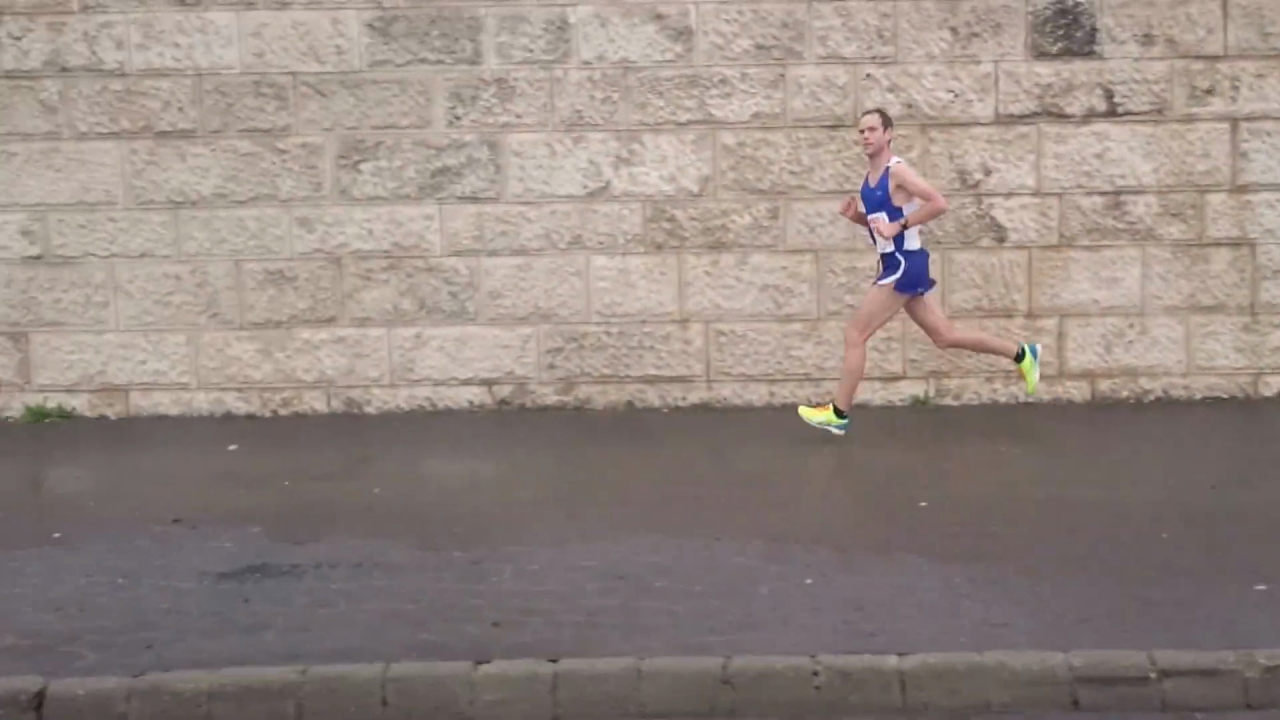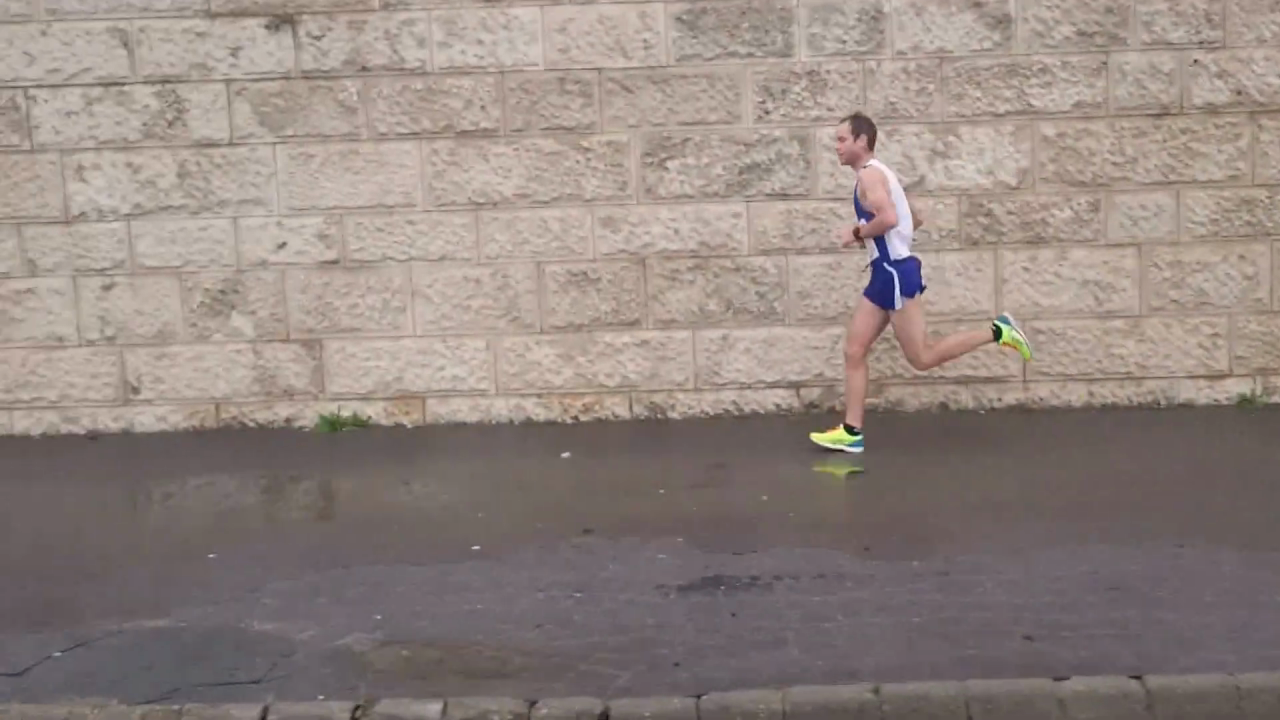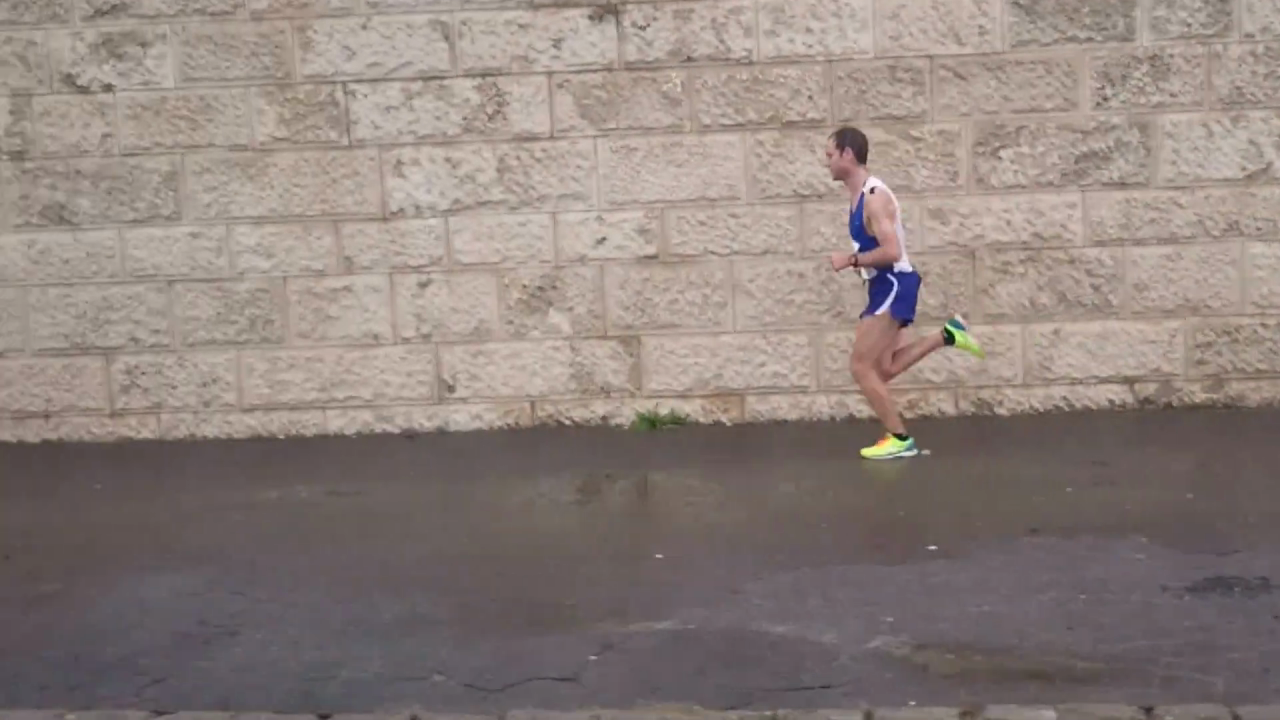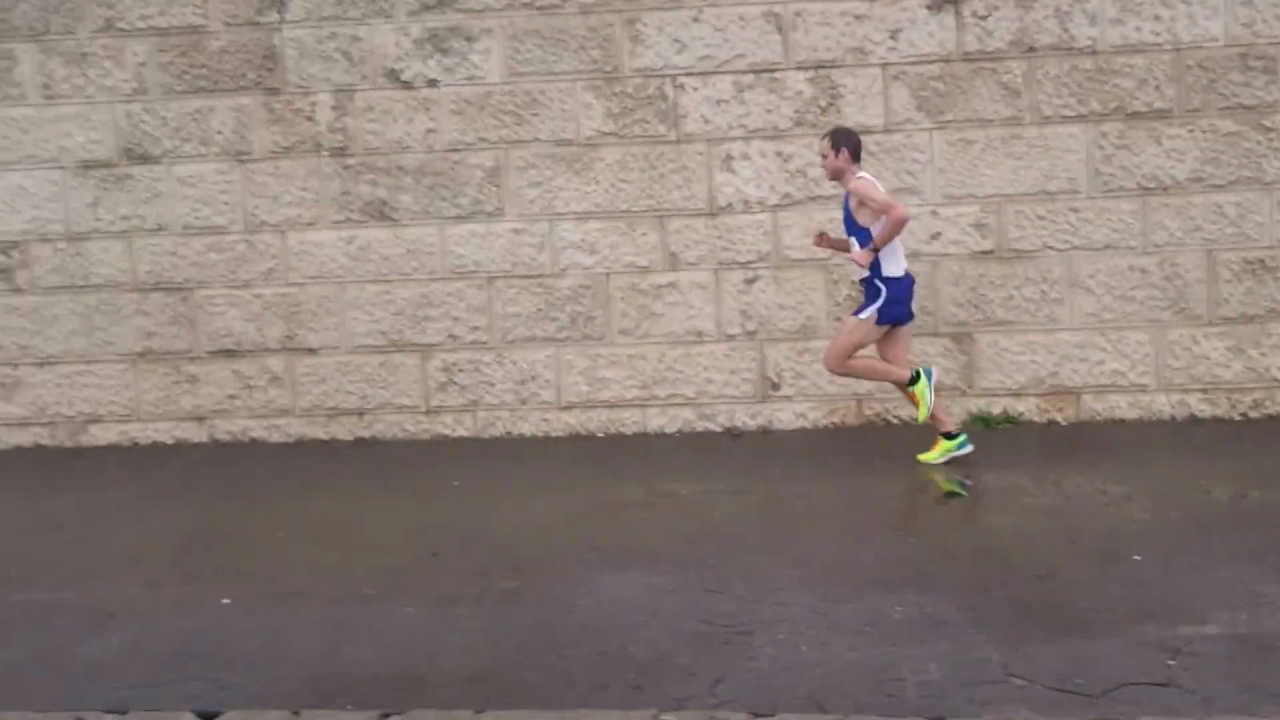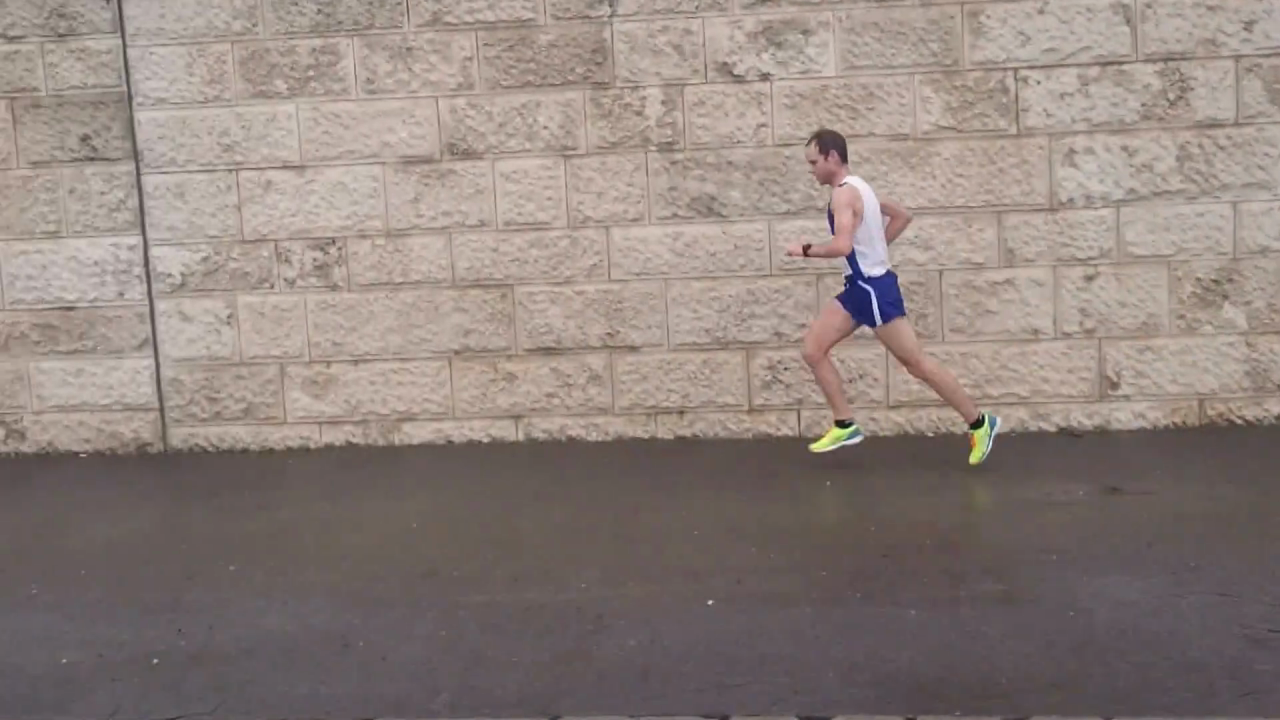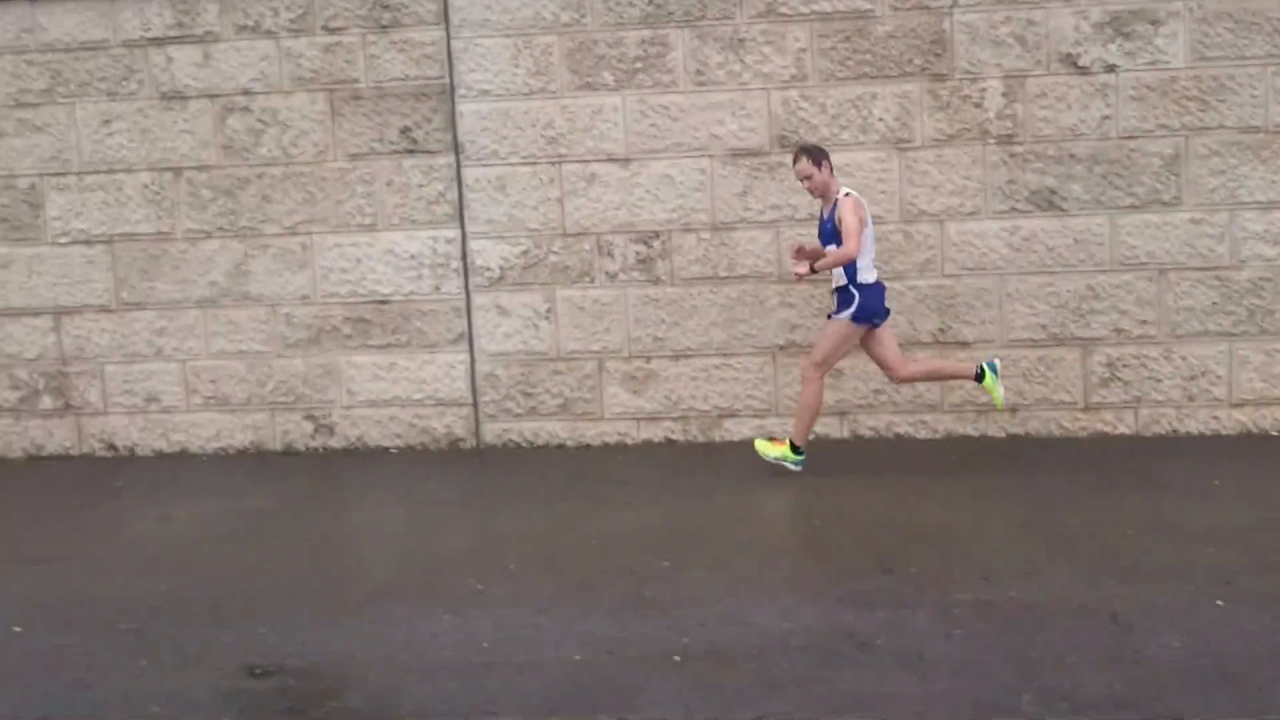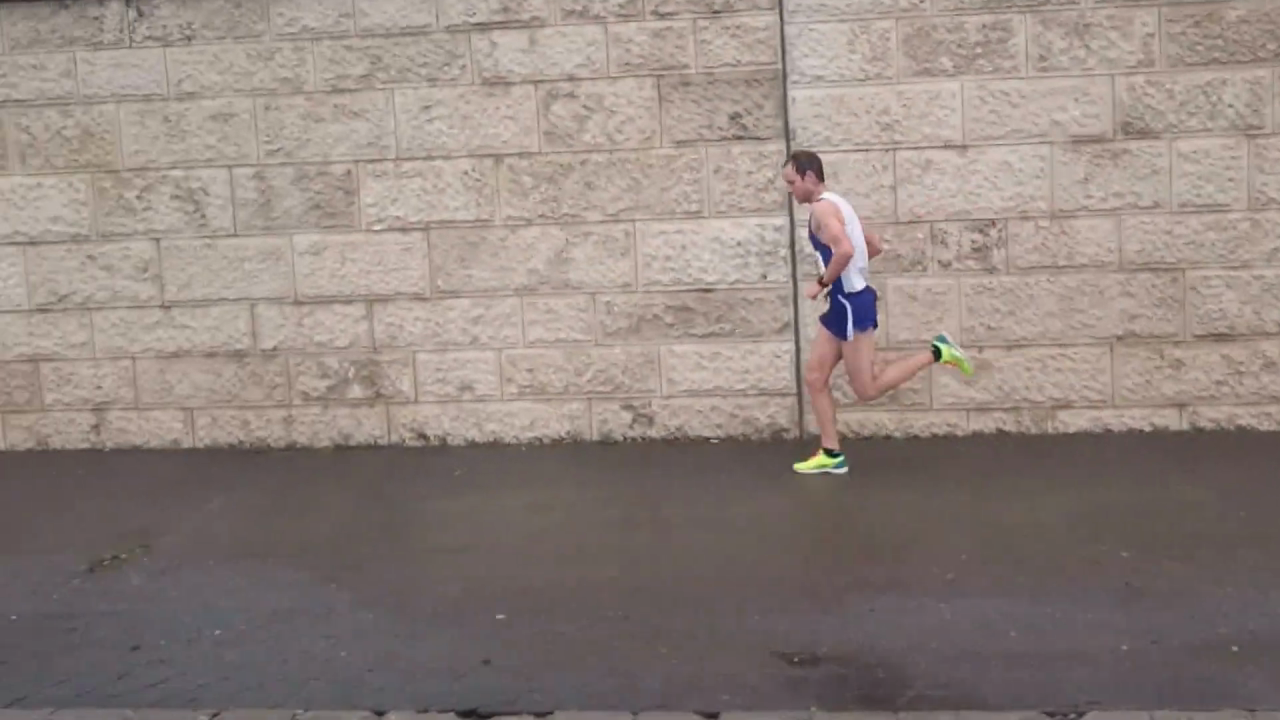
dt=0.4s
person 1, frame 1
left shoulder: (899, 170)
right shoulder: (872, 176)
left elbow: (940, 203)
right elbow: (871, 221)
left wrist: (898, 227)
right wrist: (851, 214)
left hip: (904, 264)
right hip: (895, 265)
left knee: (854, 333)
right knee: (943, 336)
left ankle: (838, 413)
right ankle: (1021, 354)
person 1, frame 2
left shoulder: (869, 175)
right shoulder: (876, 176)
left elbow: (890, 219)
right elbow: (904, 220)
left wrist: (856, 233)
right wrist: (865, 238)
left hip: (897, 274)
right hip: (886, 273)
left knee: (922, 357)
right knee: (853, 353)
left ankle: (997, 332)
right ankle: (850, 432)
person 1, frame 3
left shoulder: (875, 196)
right shoulder: (863, 192)
left elbow: (893, 252)
left wrist: (850, 260)
right wrist: (856, 258)
left hip: (893, 288)
right hip: (884, 288)
left knee: (860, 366)
right knee: (881, 371)
left ankle: (899, 437)
right ankle: (948, 335)
person 1, frame 4
left shoulder: (860, 185)
right shoulder: (856, 191)
left elbow: (901, 213)
left wrist: (871, 250)
right wrist: (827, 242)
left hip: (887, 290)
right hip: (883, 288)
left knee: (836, 362)
right knee: (899, 373)
left ankle: (916, 378)
right ankle: (952, 437)
person 1, frame 5
left shoulder: (844, 192)
right shoulder: (858, 189)
left elbow: (840, 247)
right elbow: (903, 215)
left wrist: (805, 249)
left hip: (873, 290)
right hip: (861, 288)
left knee: (916, 364)
right knee: (812, 350)
left ankle: (978, 424)
right ankle: (844, 424)
person 1, frame 6
left shoulder: (847, 201)
right shoulder: (829, 206)
left elbow: (852, 250)
left wrist: (809, 268)
right wrist: (807, 252)
left hip: (860, 298)
right hip: (852, 296)
left knee: (812, 368)
right knee: (900, 370)
left ankle: (794, 449)
right ankle: (980, 373)
person 1, frame 7
left shoulder: (822, 209)
right shoulder: (837, 206)
left elbow: (845, 251)
right elbow: (876, 248)
left wrist: (822, 282)
left hip: (852, 304)
right hip: (843, 303)
left knee: (868, 388)
right knee: (814, 380)
left ankle: (936, 351)
right ankle: (831, 453)
